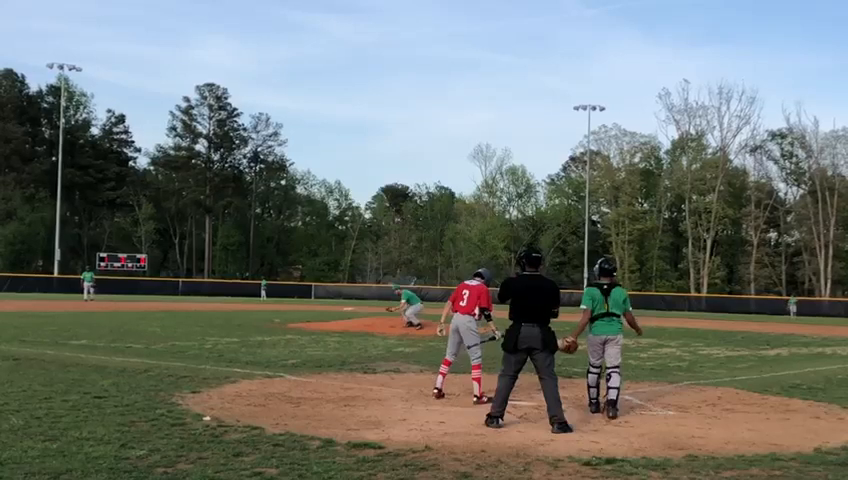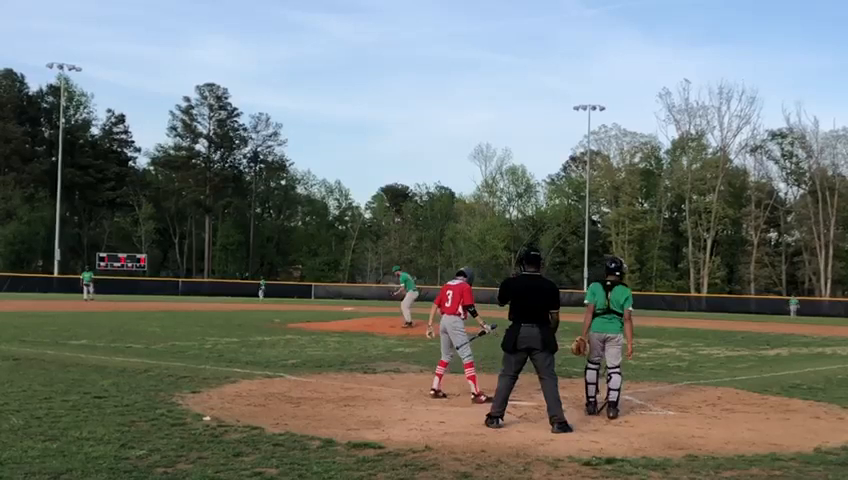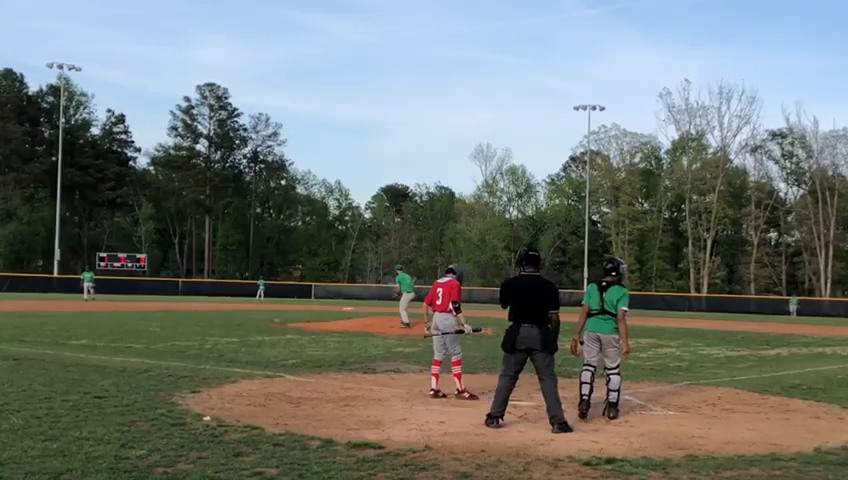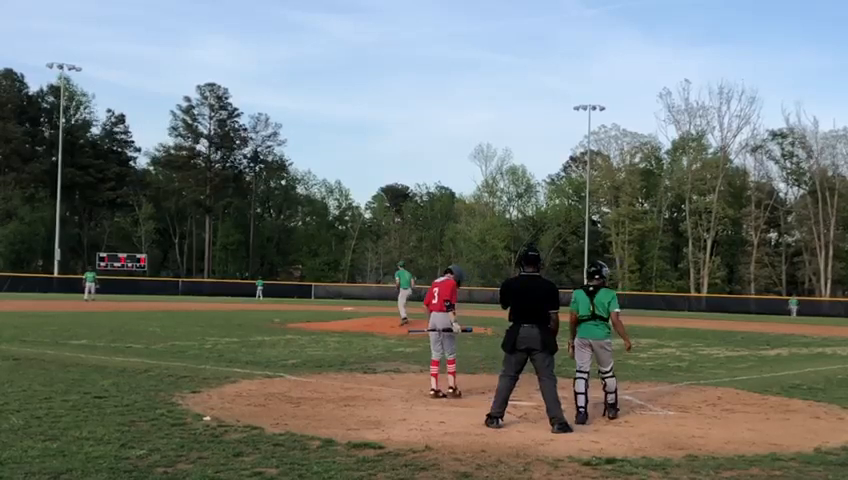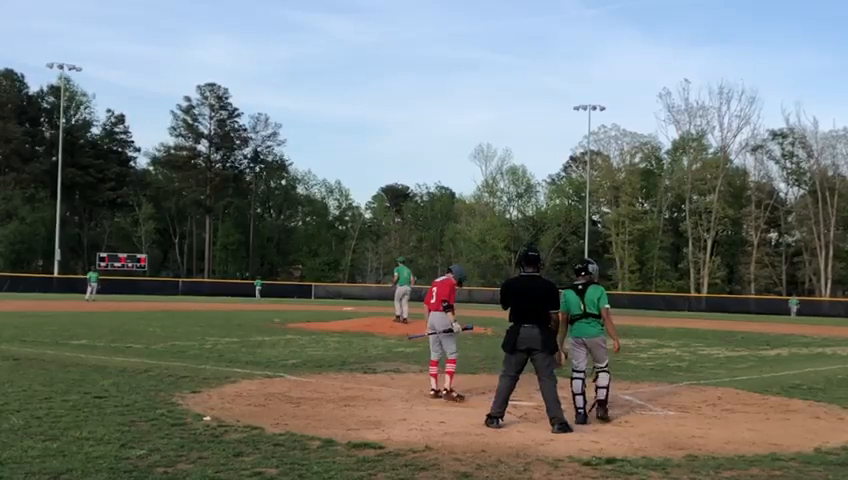
dt=0.3s
person 1, frame 1
left shoulder: (512, 282)
right shoulder: (550, 285)
left elbow: (501, 299)
right elbow: (555, 313)
left hip: (517, 333)
right hip: (541, 334)
left knee: (507, 375)
right knee: (548, 378)
left ankle: (495, 417)
right ankle: (557, 421)
person 1, frame 2
left shoulder: (511, 283)
right shoulder: (550, 286)
left elbow: (501, 302)
right elbow: (555, 317)
right wrist: (549, 334)
left hip: (517, 333)
right hip: (541, 335)
left knee: (507, 376)
right knee: (548, 378)
left ankle: (495, 417)
right ankle: (557, 422)
person 1, frame 3
left shoulder: (510, 284)
right shoulder: (549, 286)
left elbow: (503, 305)
right elbow: (554, 318)
right wrist: (553, 339)
left hip: (517, 333)
right hip: (540, 335)
left knee: (507, 376)
right knee: (548, 378)
left ankle: (495, 417)
right ankle: (557, 422)
person 1, frame 4
left shoulder: (510, 284)
right shoulder: (549, 287)
left elbow: (504, 306)
right elbow: (554, 318)
right wrist: (551, 339)
left hip: (517, 334)
right hip: (540, 335)
left knee: (508, 376)
right knee: (547, 379)
left ankle: (495, 417)
right ankle: (557, 422)
person 1, frame 5
left shoulder: (510, 284)
right shoulder: (549, 287)
left elbow: (504, 306)
right elbow: (554, 318)
right wrist: (552, 339)
left hip: (517, 334)
right hip: (541, 335)
left knee: (508, 376)
right knee: (547, 379)
left ankle: (495, 417)
right ankle: (558, 422)
person 2, frame 1
left shoulder: (590, 290)
right shoulder: (621, 291)
left elbow: (585, 317)
right elbow: (629, 317)
left wrist: (574, 336)
right wrist: (638, 329)
left hip: (596, 333)
right hip: (614, 333)
left knee: (594, 368)
right knee: (613, 368)
left ankle: (594, 403)
right ankle: (611, 405)
person 2, frame 2
left shoulder: (594, 286)
right shoulder: (625, 291)
left elbow: (589, 312)
right elbow: (627, 318)
left wrist: (584, 334)
right wrist: (630, 342)
left hip: (596, 330)
right hip: (615, 332)
left knee: (592, 364)
right knee: (614, 368)
left ankle: (591, 403)
right ankle: (612, 407)
person 2, frame 3
left shoulder: (592, 287)
right shoulder: (621, 291)
left elbow: (584, 312)
right elbow: (620, 318)
left wrist: (577, 334)
right wrist: (625, 342)
left hip: (591, 331)
right hip: (610, 332)
left knee: (588, 366)
right knee: (613, 369)
left ankle: (584, 401)
right ankle: (612, 407)
person 2, frame 4
left shoulder: (578, 293)
right shoulder: (609, 293)
left elbow: (572, 319)
right elbow: (615, 320)
left wrist: (571, 339)
right wrist: (626, 339)
left hip: (582, 337)
right hip: (601, 337)
left knee: (581, 373)
right knee: (607, 372)
left ankle: (581, 412)
right ankle: (611, 408)
person 2, frame 5
left shoulder: (567, 292)
right shoulder: (598, 290)
left elbow: (562, 321)
right elbow: (606, 317)
left wrist: (560, 346)
right wrist: (615, 338)
left hip: (576, 335)
right hip: (596, 334)
left knee: (578, 373)
right knee: (602, 368)
left ankle: (581, 412)
right ankle: (601, 406)
person 3, frame 1
left shoulder: (462, 285)
right shoulder: (483, 289)
left elbow: (449, 303)
right elbow: (485, 311)
left wrist: (441, 323)
right wrist: (494, 329)
left hip: (455, 319)
right hip: (468, 322)
left knee: (450, 355)
right knee: (476, 358)
left ankle: (437, 388)
right ankle: (478, 395)
person 3, frame 2
left shoulder: (446, 286)
right shoulder: (465, 287)
left elbow: (435, 306)
right elbow: (470, 308)
left wrist: (429, 325)
right wrist: (483, 324)
left hip: (444, 321)
right hip: (455, 322)
left knee: (445, 356)
right knee: (467, 357)
left ankle: (435, 389)
right ankle: (476, 394)
person 3, frame 3
left shoulder: (436, 284)
right shoulder: (455, 284)
left elbow: (426, 305)
right elbow: (456, 305)
left wrist: (427, 322)
right wrist: (464, 324)
left hip: (436, 318)
right hip: (448, 319)
left knee: (438, 355)
right knee: (456, 355)
left ankle: (434, 389)
right ankle: (460, 390)
person 3, frame 4
left shoulder: (434, 283)
right shoulder: (451, 283)
left elbow: (426, 305)
right elbow: (448, 303)
right wrist: (454, 322)
left hip: (433, 318)
right hip: (444, 318)
left knee: (436, 354)
right knee: (450, 354)
left ankle: (434, 389)
right ankle: (452, 388)
person 3, frame 5
left shoulder: (435, 283)
right shoulder: (449, 283)
left elbow: (426, 305)
right elbow: (445, 304)
left wrist: (428, 323)
right wrist: (454, 322)
left hip: (432, 318)
right hip: (443, 319)
left knee: (435, 355)
right knee: (452, 354)
left ankle: (434, 389)
right ankle: (447, 389)
